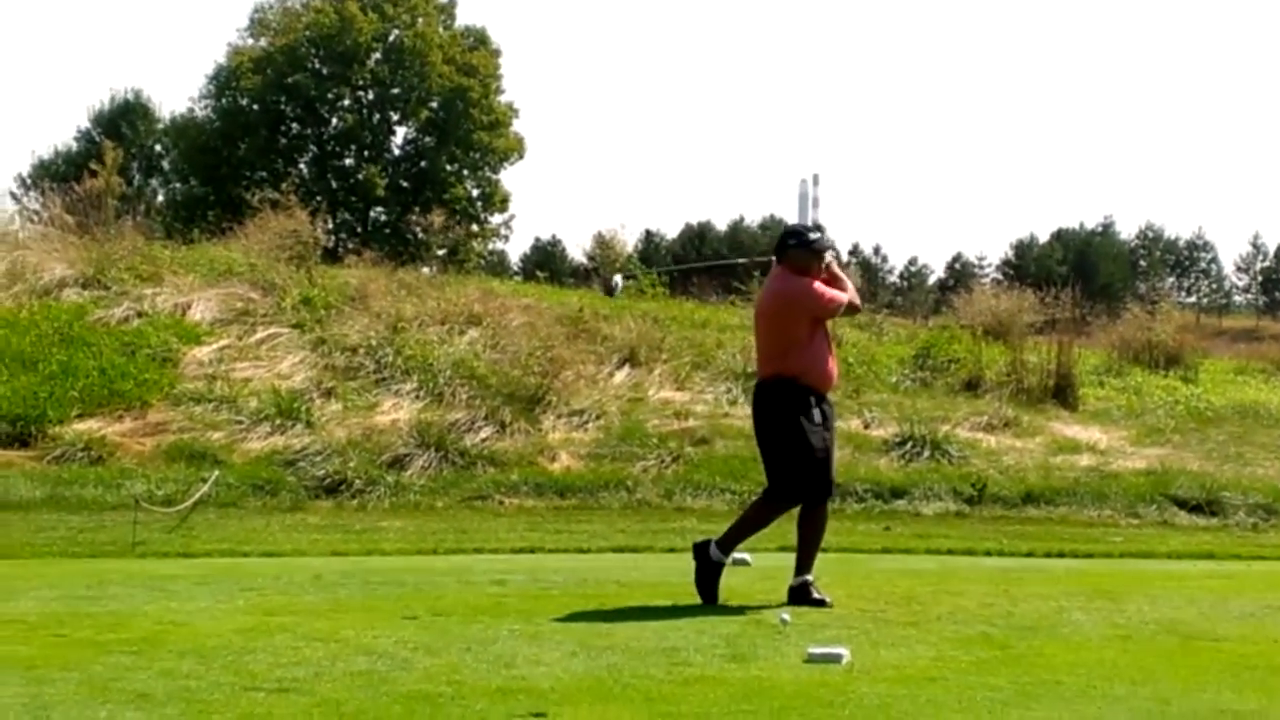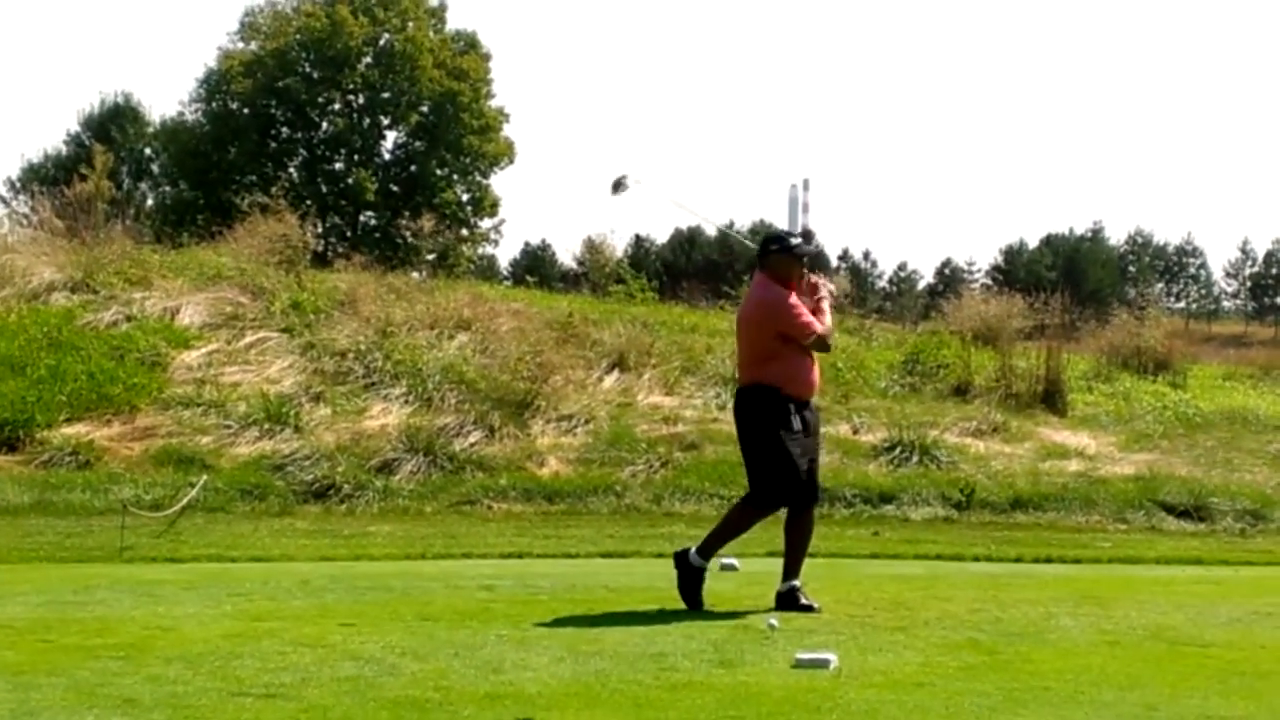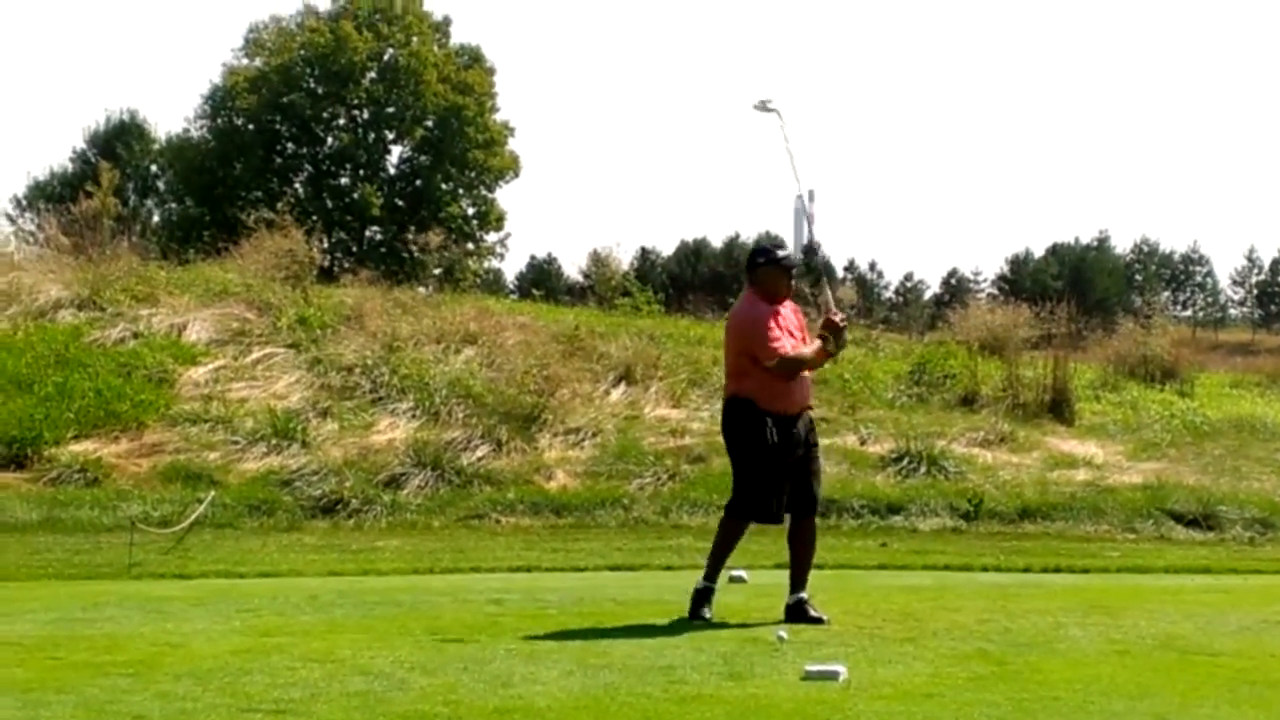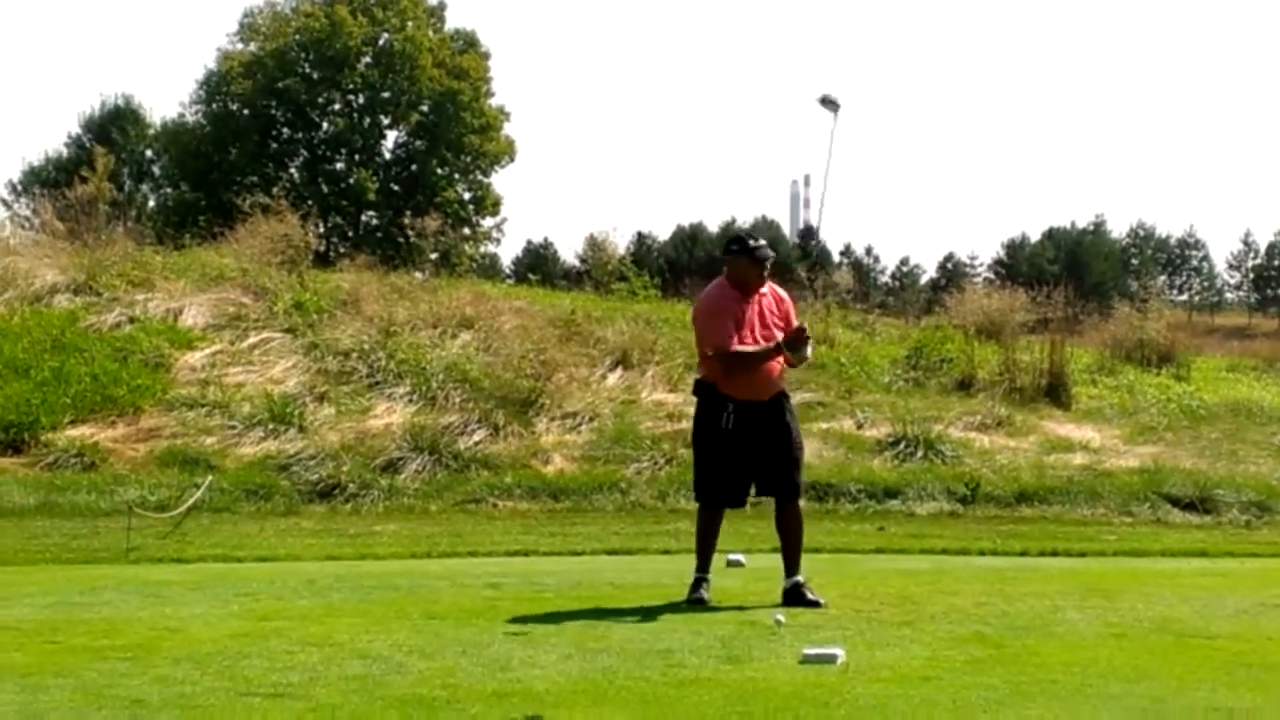
dt=0.2s
person 1, frame 1
left shoulder: (793, 287)
right shoulder: (795, 289)
left elbow: (831, 308)
right elbow: (851, 304)
left wrist: (829, 273)
right wrist: (835, 269)
left hip: (809, 403)
right hip: (788, 402)
left knee: (818, 497)
right knee: (788, 492)
left ankle: (802, 582)
right ankle: (715, 551)
person 1, frame 2
left shoulder: (775, 295)
right shoulder: (774, 299)
left elbow: (807, 339)
right elbow: (822, 338)
left wrist: (815, 295)
right wrist: (823, 300)
left hip: (792, 409)
right hip: (768, 408)
left knee: (805, 501)
right knee: (768, 496)
left ankle: (790, 587)
right ankle: (695, 558)
person 1, frame 3
left shoulder: (786, 308)
right shoulder: (752, 314)
left elbow: (806, 357)
right elbow: (786, 366)
left wrist: (829, 341)
right wrist: (823, 340)
left hip: (794, 420)
right hip: (754, 420)
left knee: (806, 512)
right knee: (747, 506)
left ankle: (798, 599)
right ankle: (706, 585)
person 1, frame 4
left shoulder: (777, 296)
right shoulder: (714, 302)
left elbow: (793, 356)
right elbow: (728, 362)
left wrist: (799, 346)
right wrist: (777, 347)
left hip: (772, 405)
right hip: (724, 408)
left knee: (789, 494)
right knee: (715, 496)
left ankle: (794, 582)
right ankle: (701, 578)
